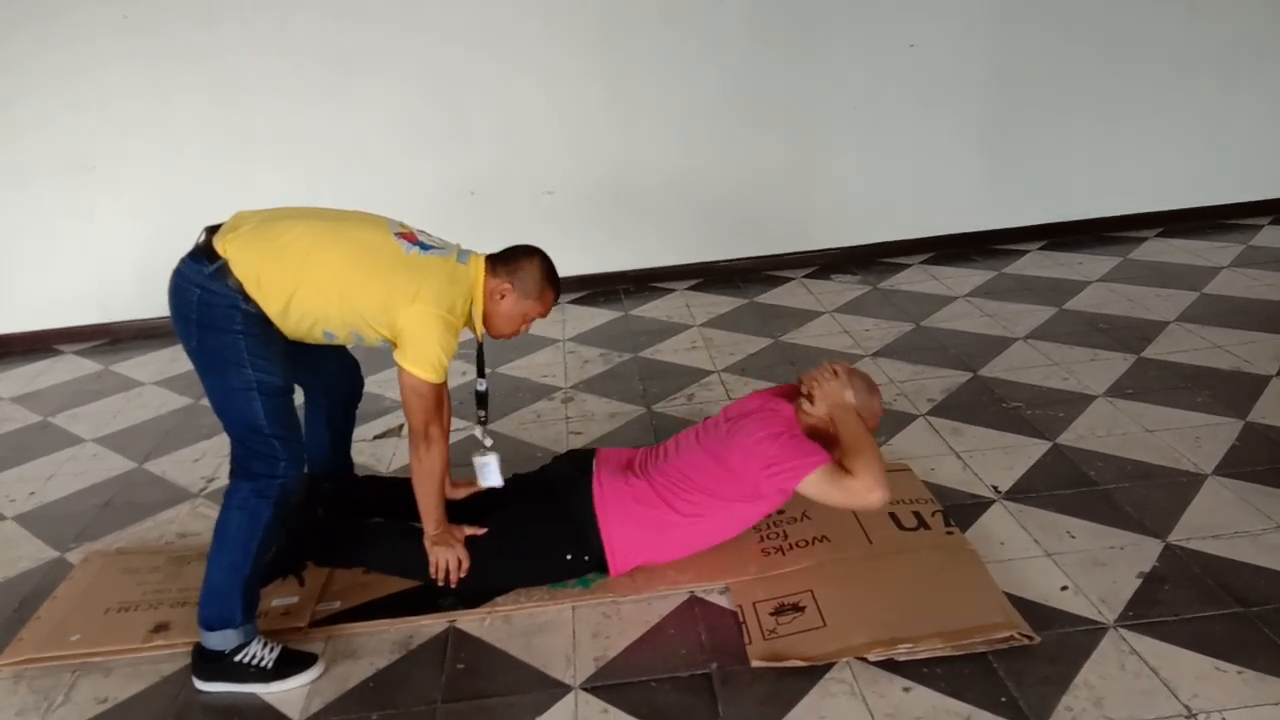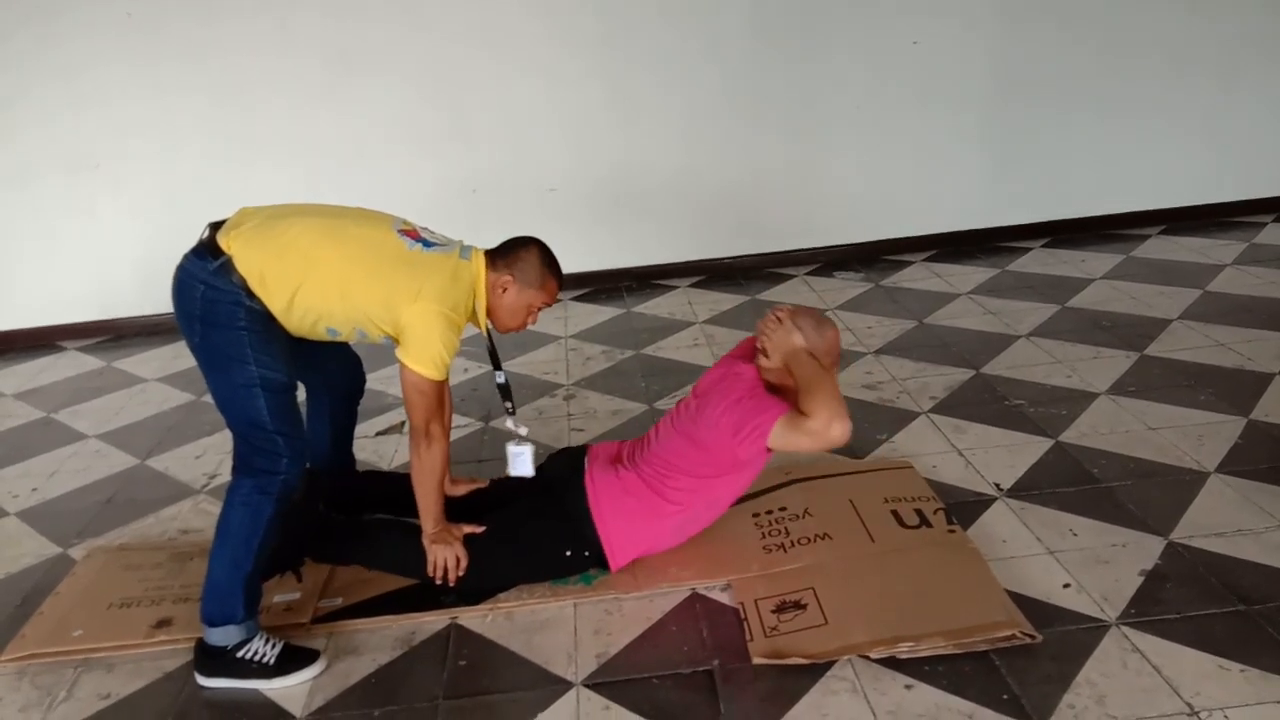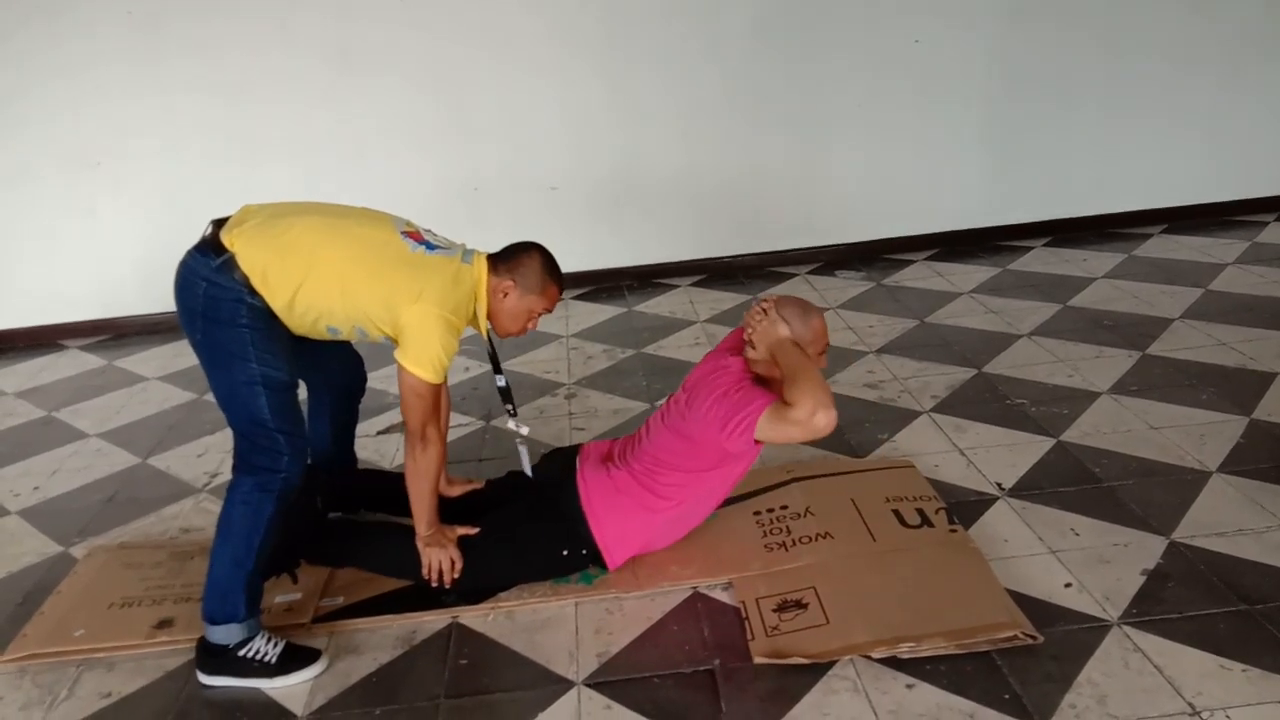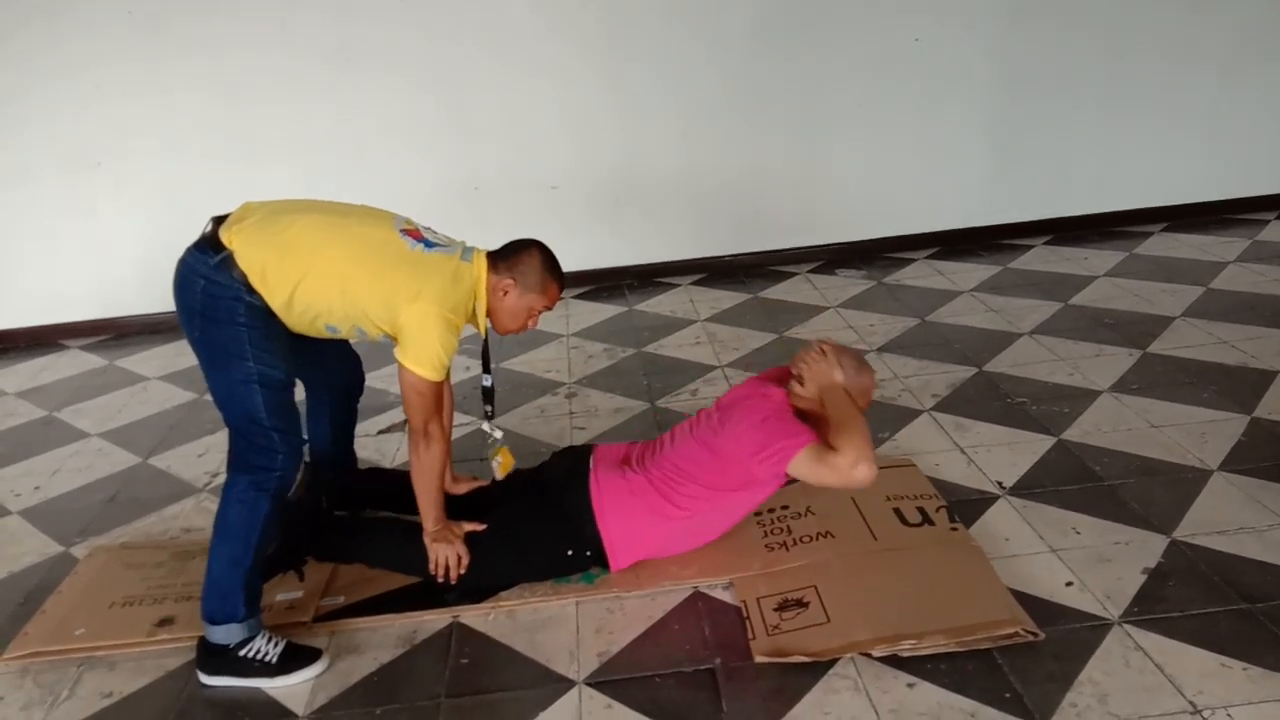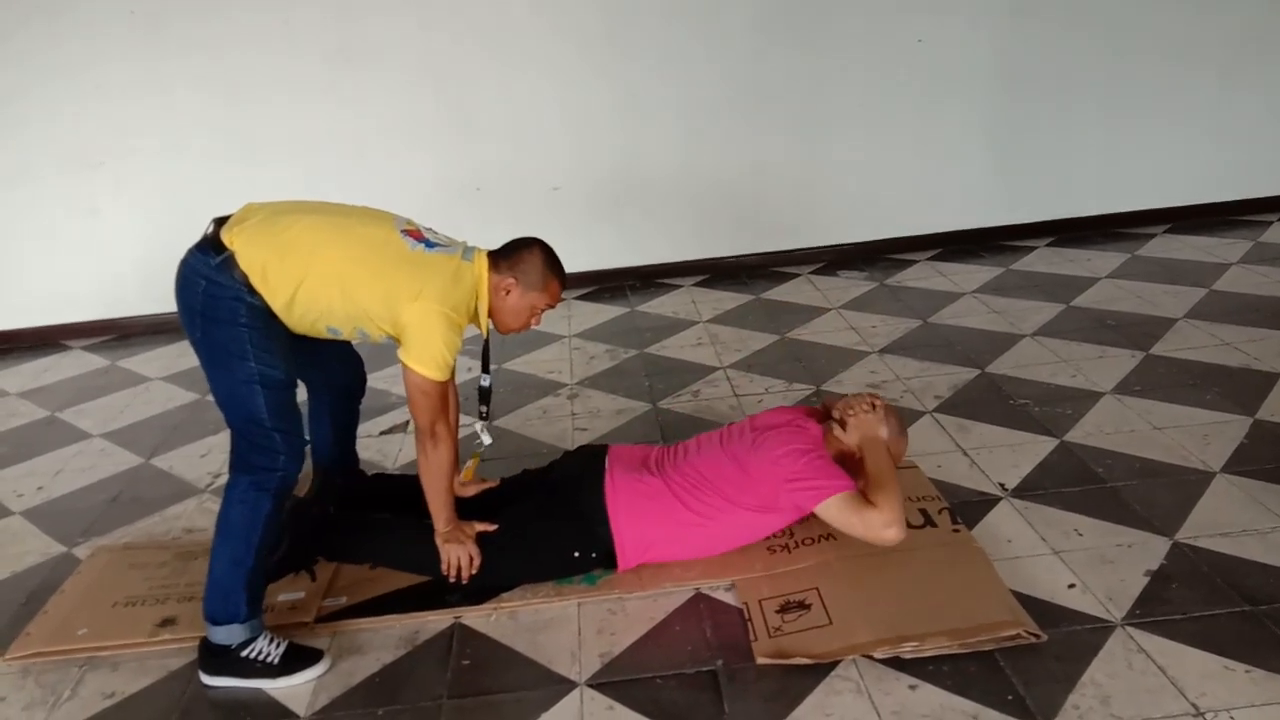
dt=0.2s
person 1, frame 1
left shoulder: (777, 402)
right shoulder: (783, 444)
left elbow: (814, 391)
right elbow: (870, 490)
left wrist: (833, 396)
right wrist: (846, 411)
left hip: (590, 479)
right hip: (588, 535)
left knee: (457, 514)
left ankle: (327, 501)
right ankle: (309, 539)
person 1, frame 2
left shoulder: (744, 361)
right shoulder: (751, 407)
left elbow: (772, 340)
right elbow: (833, 428)
right wrist: (797, 355)
left hip: (581, 474)
right hip: (585, 530)
left knee: (456, 508)
left ankle: (323, 497)
right ankle: (304, 535)
person 1, frame 3
left shoulder: (733, 355)
right shoulder: (739, 402)
left elbow: (759, 334)
right elbow: (818, 418)
right wrist: (781, 342)
left hip: (575, 474)
right hip: (578, 530)
left knee: (450, 508)
left ankle: (322, 494)
right ankle: (301, 536)
person 1, frame 4
left shoulder: (768, 388)
right shoulder: (775, 429)
left elbow: (797, 375)
right elbow: (857, 468)
right wrist: (832, 393)
left hip: (586, 474)
right hip: (585, 528)
left knee: (456, 506)
left ankle: (327, 495)
right ankle: (307, 532)
person 1, frame 5
left shoulder: (797, 421)
right shoulder: (805, 463)
left elbow: (831, 411)
right elbow: (886, 526)
left wrist: (850, 418)
right wrist: (874, 444)
left hip: (601, 473)
right hip: (598, 528)
left knee: (470, 508)
left ankle: (339, 499)
right ankle: (319, 532)
person 2, frame 1
left shoulder: (453, 271)
right shoulder: (435, 308)
left elbow: (433, 393)
right elbow: (425, 433)
left wrist: (441, 485)
right wrist: (435, 530)
left hip: (246, 264)
right hip: (218, 296)
left knee: (337, 383)
right knee: (273, 464)
right ankle: (224, 645)
person 2, frame 2
left shoulder: (456, 268)
right shoulder: (438, 305)
left elbow: (436, 388)
right elbow: (425, 431)
left wrist: (443, 480)
right wrist: (433, 529)
left hip: (251, 261)
right hip: (222, 293)
left knee: (339, 380)
right knee: (276, 460)
right ankle: (226, 640)
person 2, frame 3
left shoulder: (458, 271)
right shoulder: (438, 309)
left elbow: (435, 389)
right elbow: (421, 433)
left wrist: (441, 481)
right wrist: (427, 532)
left hip: (253, 259)
right hip: (225, 289)
left knee: (341, 378)
right knee: (275, 459)
right ankle: (228, 639)
person 2, frame 4
left shoulder: (457, 268)
right shoulder: (436, 307)
left elbow: (437, 386)
right elbow: (425, 430)
left wrist: (445, 479)
right wrist: (435, 528)
left hip: (252, 256)
right hip: (224, 286)
left knee: (339, 378)
right knee: (270, 457)
right ankle: (228, 638)
person 2, frame 5
left shoulder: (459, 270)
right shoulder: (438, 307)
left elbow: (442, 388)
right elbow: (432, 430)
left wrist: (452, 481)
right wrist: (446, 527)
left hip: (254, 258)
right hip: (225, 288)
left knee: (340, 379)
right knee: (272, 458)
right ankle: (230, 640)
